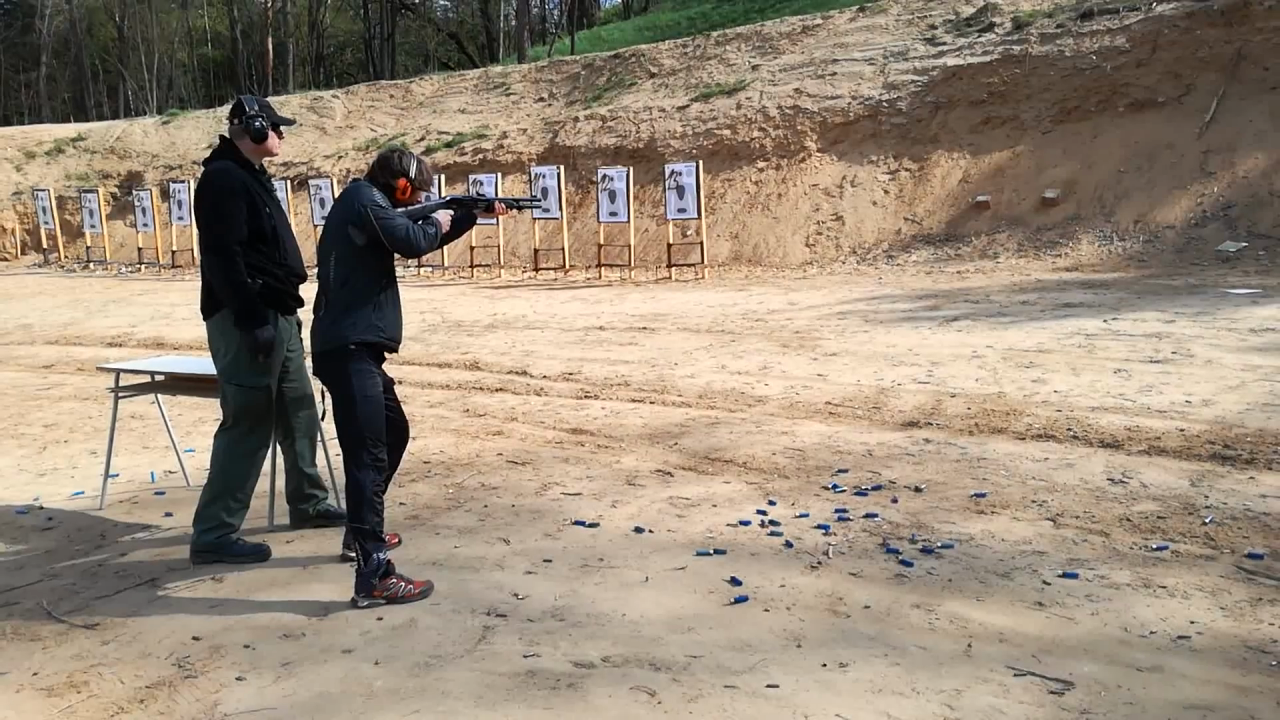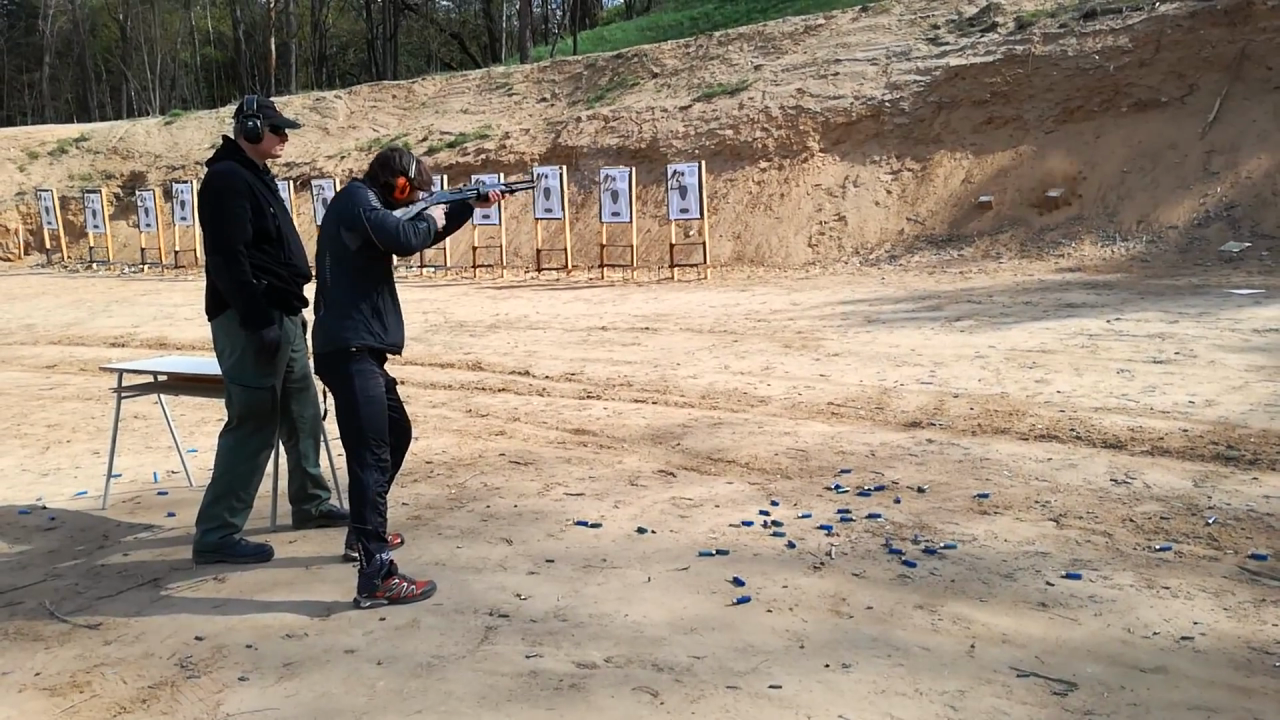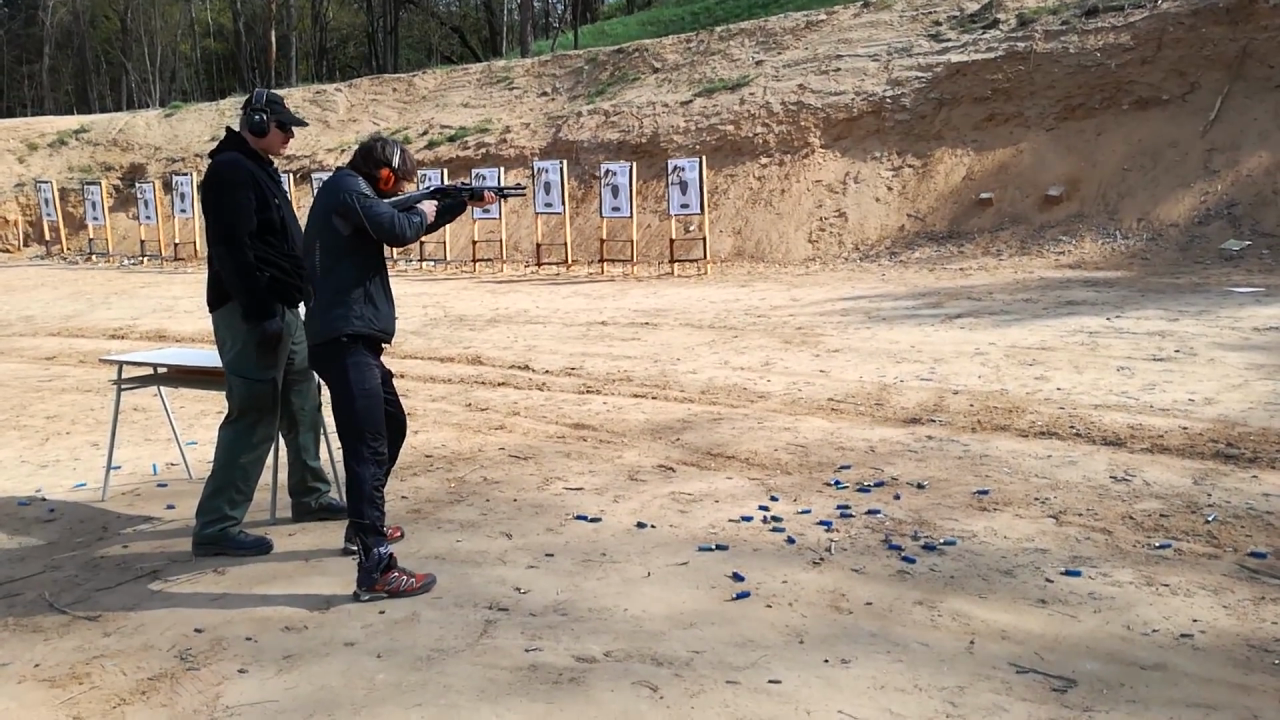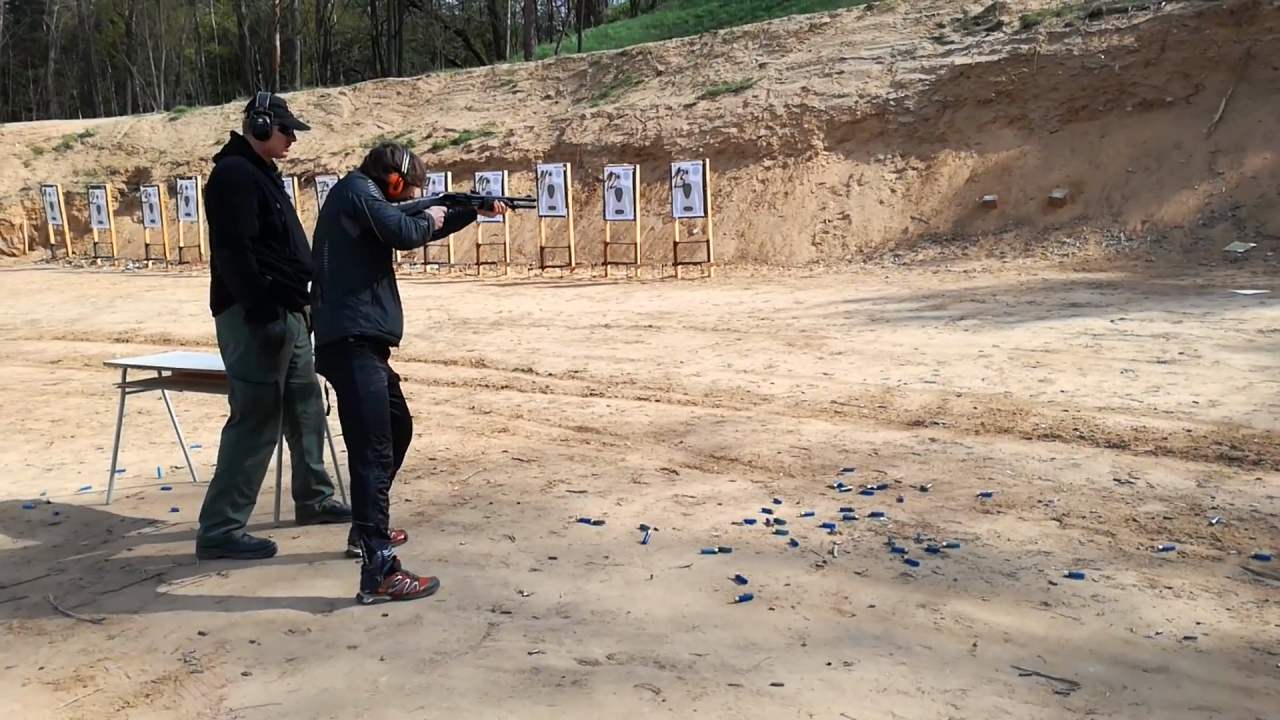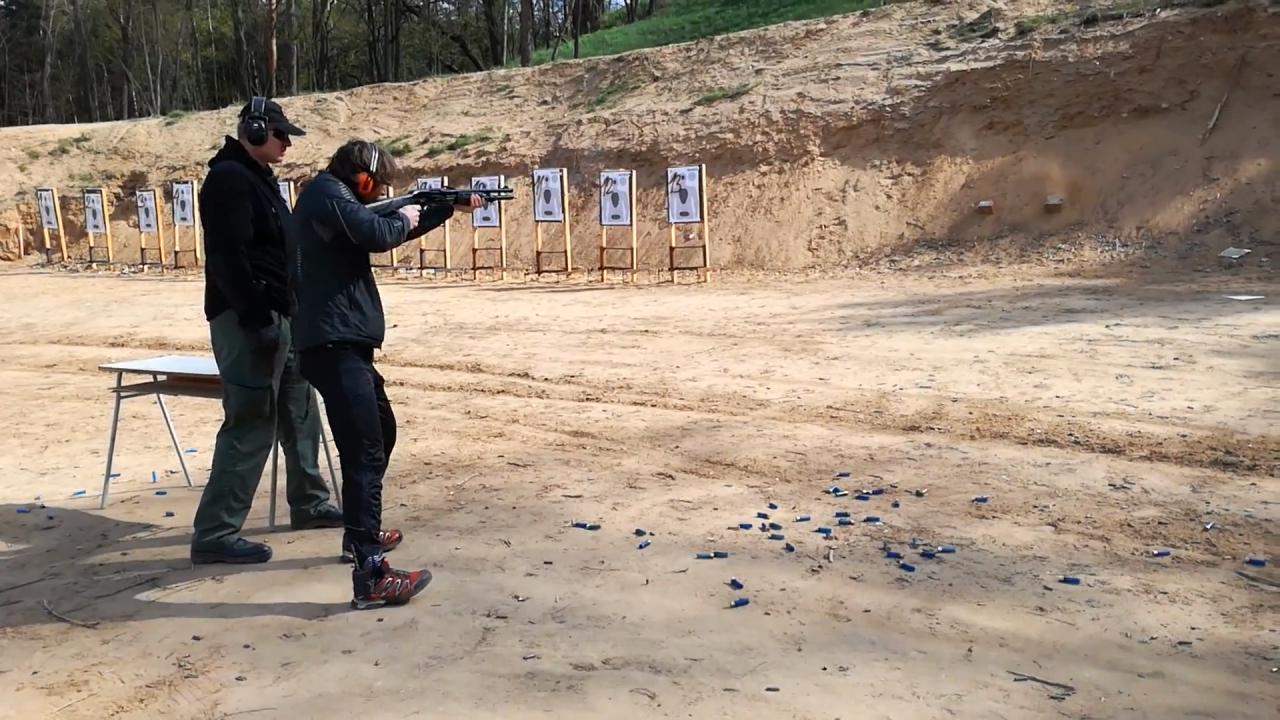
dt=1s
person 1, frame 1
left shoulder: (251, 175)
right shoulder: (222, 178)
right elbow: (222, 259)
left wrist: (284, 311)
right wrist: (252, 320)
left hip: (276, 315)
right hip: (246, 320)
left knee: (298, 412)
right knee: (247, 423)
left ankle: (308, 503)
right ankle: (213, 533)
person 1, frame 2
left shoulder: (255, 176)
right shoulder: (226, 179)
right elbow: (228, 260)
left wrist: (289, 311)
right wrist: (258, 321)
left hip: (281, 315)
right hip: (250, 320)
left knee: (302, 413)
right knee: (252, 423)
left ankle: (311, 503)
right ankle: (216, 534)
person 1, frame 3
left shoulder: (259, 168)
right shoulder: (231, 170)
right elbow: (232, 250)
left wrist: (284, 306)
right wrist: (261, 312)
left hip: (282, 308)
right hip: (251, 312)
left knee: (302, 405)
right knee: (254, 416)
left ankle: (310, 496)
right ankle: (216, 526)
person 1, frame 4
left shoulder: (262, 172)
right shoulder: (234, 174)
right elbow: (234, 254)
left wrist: (297, 305)
right wrist: (264, 316)
left hip: (286, 312)
right hip: (255, 316)
left knee: (305, 410)
right knee: (255, 420)
left ankle: (314, 499)
right ankle: (220, 529)
person 1, frame 5
left shoulder: (258, 177)
right shoulder: (229, 179)
right elbow: (229, 258)
left wrist: (285, 314)
right wrist: (257, 319)
left hip: (281, 316)
right hip: (250, 321)
left knee: (300, 414)
right knee: (251, 424)
left ankle: (310, 504)
right ankle: (215, 533)
person 2, frame 1
left shoulder: (369, 204)
right shoulder: (363, 198)
left elbow: (410, 236)
right elbow: (413, 242)
left wrist: (474, 215)
right wrist: (436, 222)
left hip: (358, 345)
right hip: (347, 348)
left knee: (393, 434)
right knee: (368, 456)
left ankle: (362, 533)
right ankle: (374, 577)
person 2, frame 2
left shoulder: (366, 203)
right shoulder: (358, 199)
left elbow: (410, 232)
right elbow: (406, 241)
left wrist: (470, 206)
right wrist: (431, 220)
left hip: (361, 347)
right hip: (350, 349)
left knee: (396, 435)
right knee: (371, 456)
left ankle: (367, 532)
right ankle: (376, 576)
person 2, frame 3
left shoulder: (354, 194)
right shoulder: (346, 186)
left elbow: (403, 224)
right elbow: (398, 230)
left wrist: (464, 203)
right wrist: (421, 213)
left hip: (355, 337)
right hip: (344, 340)
left knee: (391, 429)
right knee: (367, 448)
left ankle: (364, 526)
right ankle: (376, 569)
person 2, frame 4
left shoulder: (370, 200)
right shoulder: (355, 189)
left elbow: (410, 221)
right elbow: (404, 233)
left wrist: (476, 211)
right wrist: (428, 219)
left hip: (363, 339)
right hip: (351, 342)
left knee: (396, 430)
right knee: (372, 450)
left ankle: (368, 527)
right ankle: (379, 572)
person 2, frame 5
left shoulder: (339, 199)
right shoulder: (327, 191)
left elbow: (394, 229)
right elbow: (378, 235)
left wrist: (450, 208)
right wrist: (403, 219)
left hip: (346, 342)
right hip: (334, 345)
left knee: (381, 436)
right knee: (365, 453)
left ankle: (362, 533)
right ankle: (371, 576)
